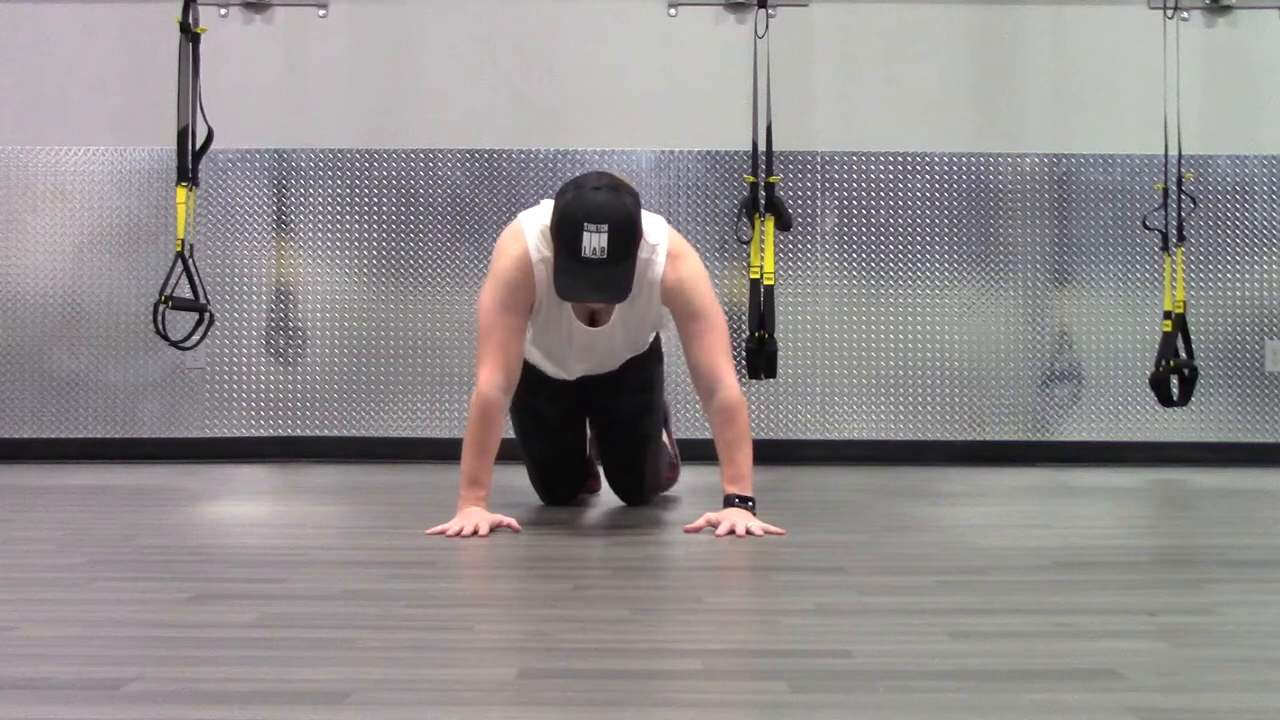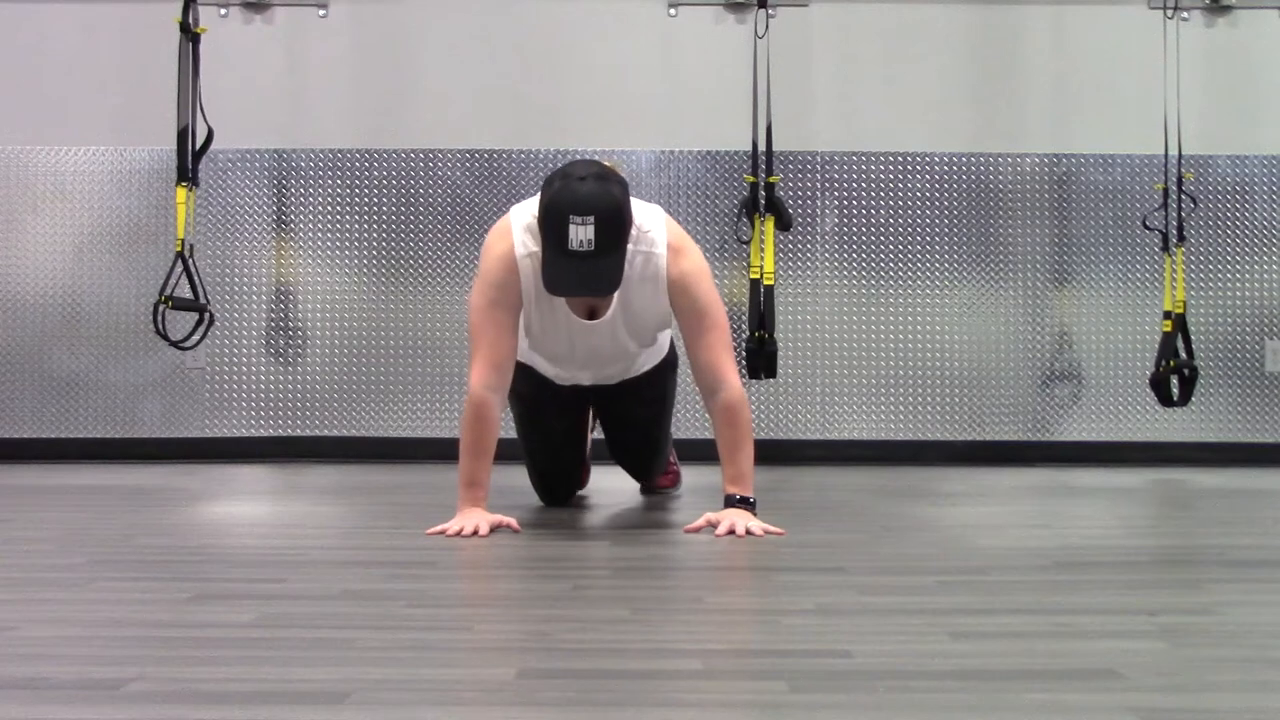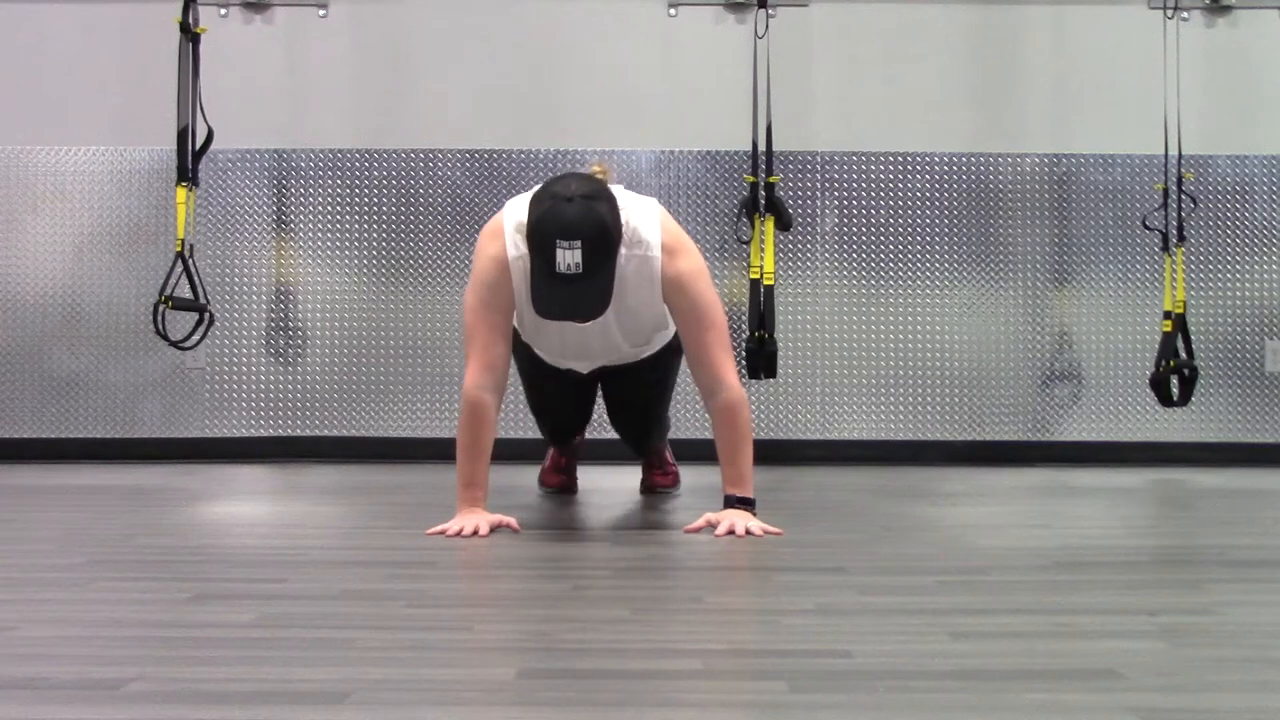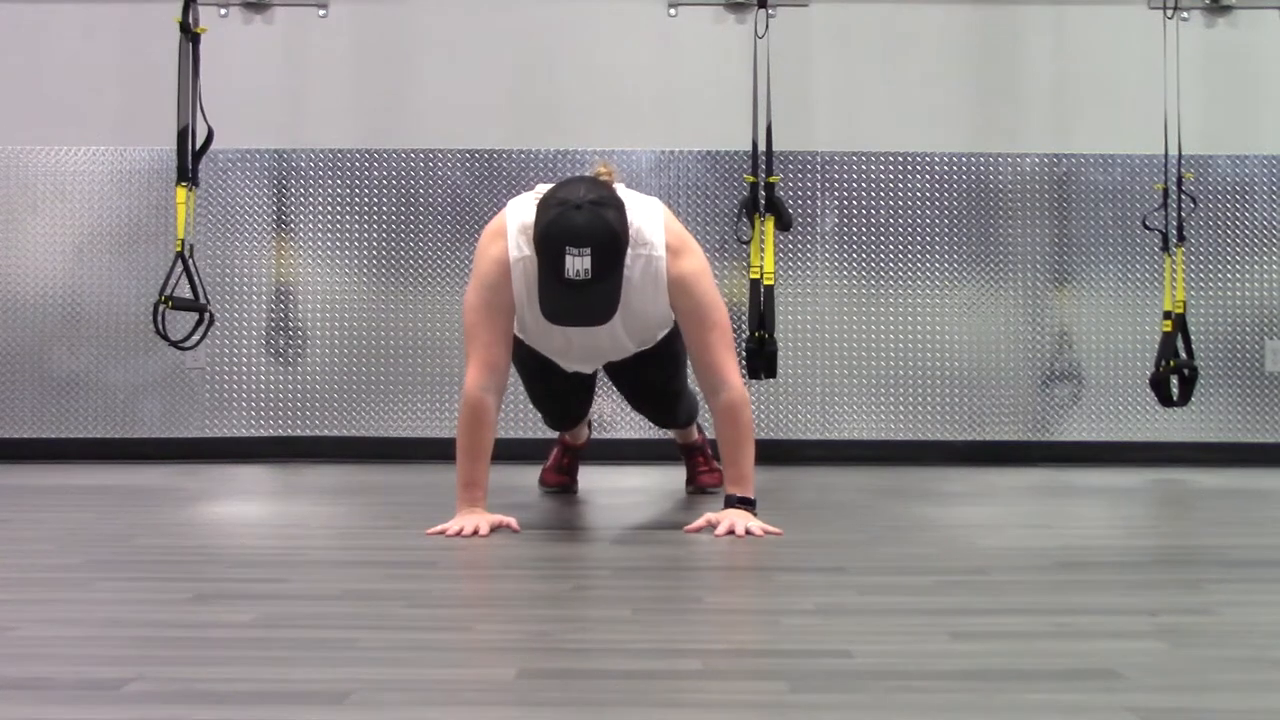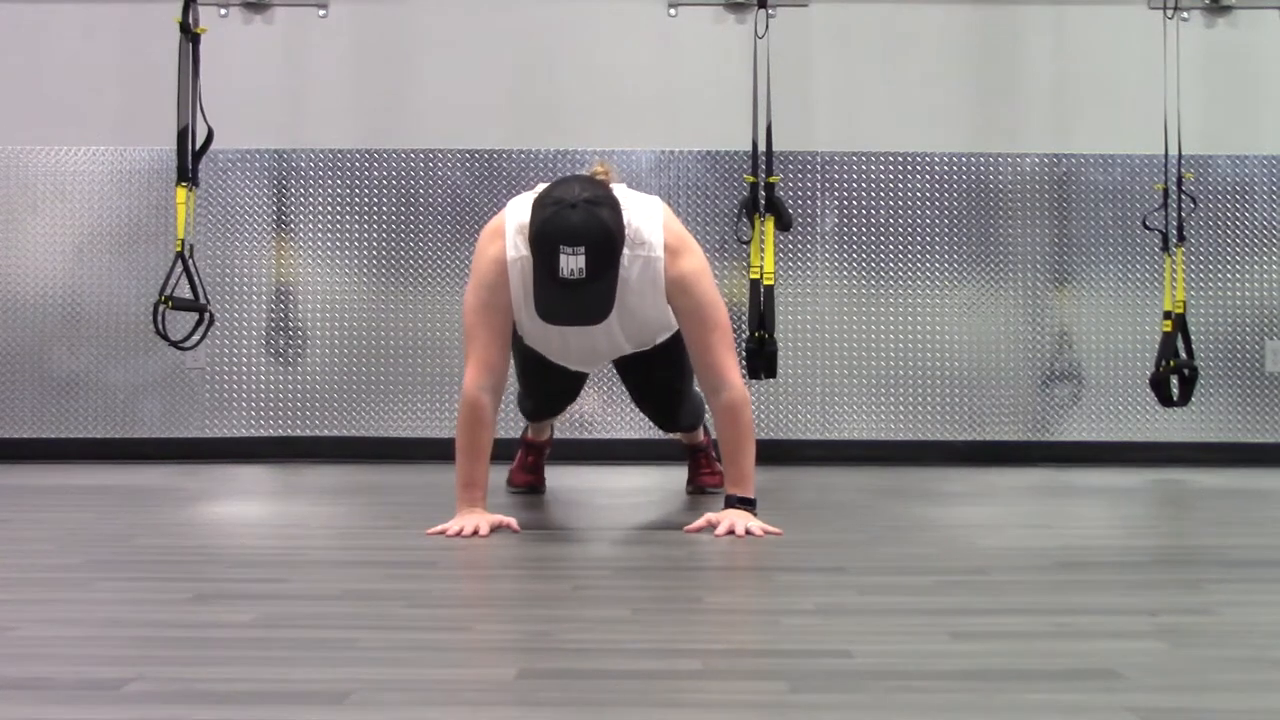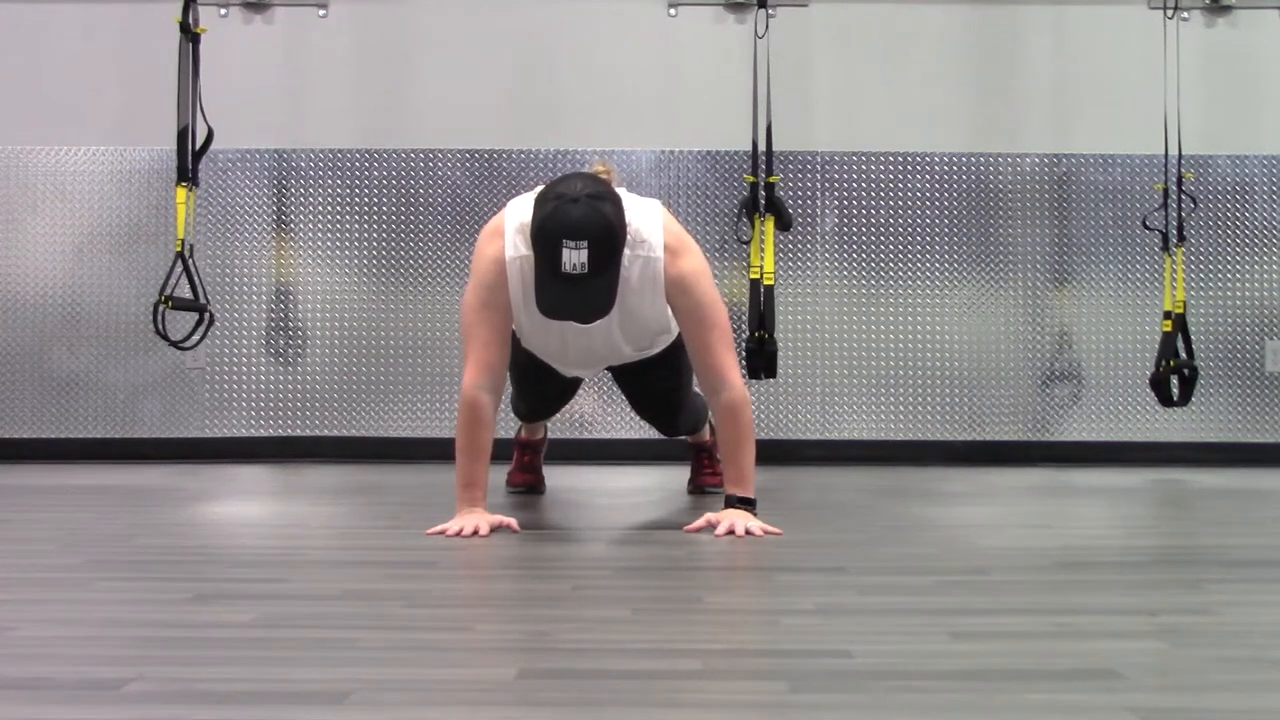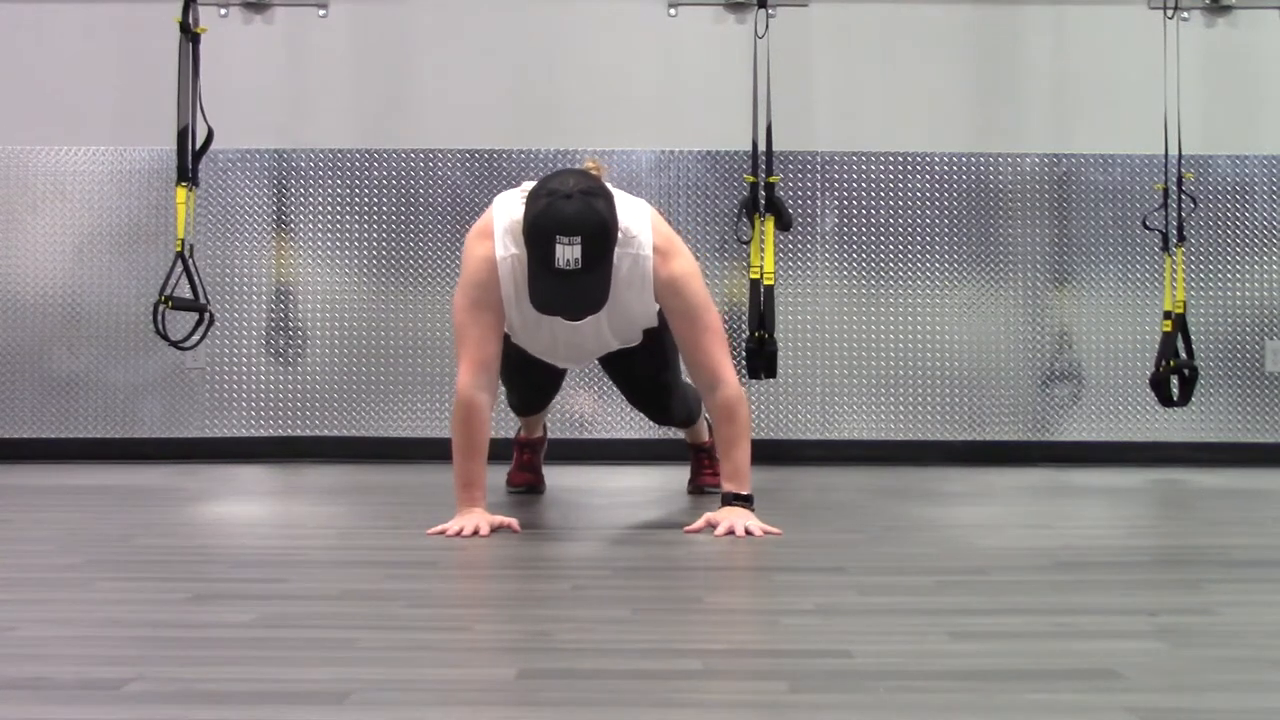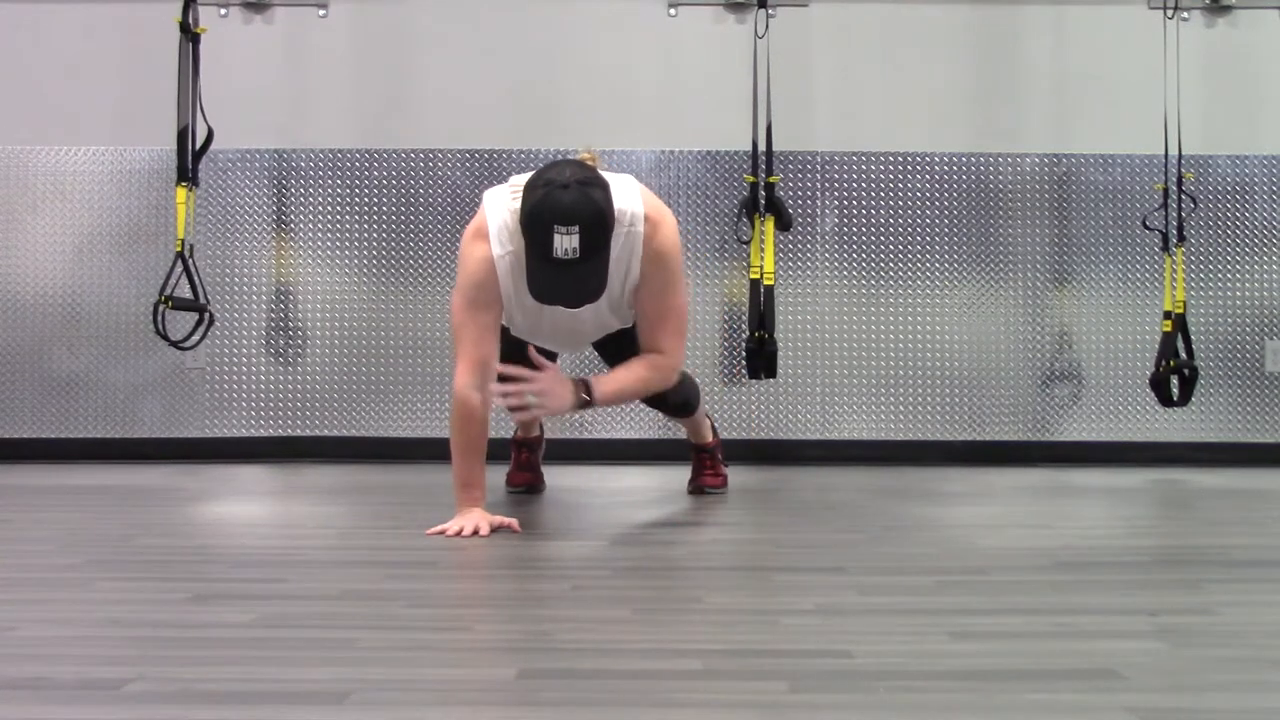
dt=0.4s
person 1, frame 1
left shoulder: (671, 258)
right shoulder: (520, 250)
left elbow: (721, 385)
right elbow: (492, 384)
left wrist: (739, 501)
right wrist: (472, 503)
left hip: (627, 360)
right hip: (540, 364)
left knee: (638, 489)
right knee: (557, 491)
left ankle: (657, 431)
right ankle: (578, 448)
person 1, frame 2
left shoulder: (671, 251)
right shoulder: (509, 244)
left elbow: (723, 385)
right elbow: (486, 385)
left wrist: (739, 502)
right wrist: (472, 505)
left hip: (639, 364)
right hip: (543, 368)
left knee: (646, 467)
right knee: (556, 492)
left ankle: (659, 452)
right ankle: (576, 443)
person 1, frame 3
left shoulder: (666, 248)
right shoulder: (501, 243)
left elbow: (722, 384)
right elbow: (481, 384)
left wrist: (739, 503)
right wrist: (471, 505)
left knee: (641, 432)
right knee: (559, 430)
left ankle: (655, 451)
right ankle: (565, 447)
person 1, frame 4
left shoulder: (669, 247)
right shoulder: (504, 243)
left elbow: (724, 383)
right elbow: (482, 384)
left wrist: (739, 502)
right wrist: (471, 505)
left ankle: (692, 440)
right ankle: (573, 439)
person 1, frame 5
left shoulder: (669, 247)
right shoulder: (502, 244)
left elbow: (725, 384)
right elbow: (480, 384)
left wrist: (740, 502)
right wrist: (470, 506)
left ankle: (697, 442)
right ankle: (535, 441)
person 1, frame 6
left shoulder: (668, 248)
right shoulder: (501, 244)
left elbow: (726, 384)
right elbow: (479, 384)
left wrist: (740, 503)
right wrist: (470, 506)
left ankle: (704, 440)
right ankle: (530, 440)
person 1, frame 7
left shoulder: (657, 249)
right shoulder: (490, 243)
left elbow: (721, 382)
right elbow: (474, 384)
left wrist: (736, 500)
right wrist: (470, 506)
left knee: (661, 399)
right knee: (526, 393)
left ankle: (702, 440)
right ankle: (530, 439)
person 1, frame 8
left shoulder: (651, 226)
right shoulder: (487, 238)
left elbow: (663, 361)
right elbow: (471, 380)
left wrist: (579, 394)
right wrist: (470, 505)
right knee: (519, 390)
left ankle: (704, 439)
right ankle: (527, 440)
